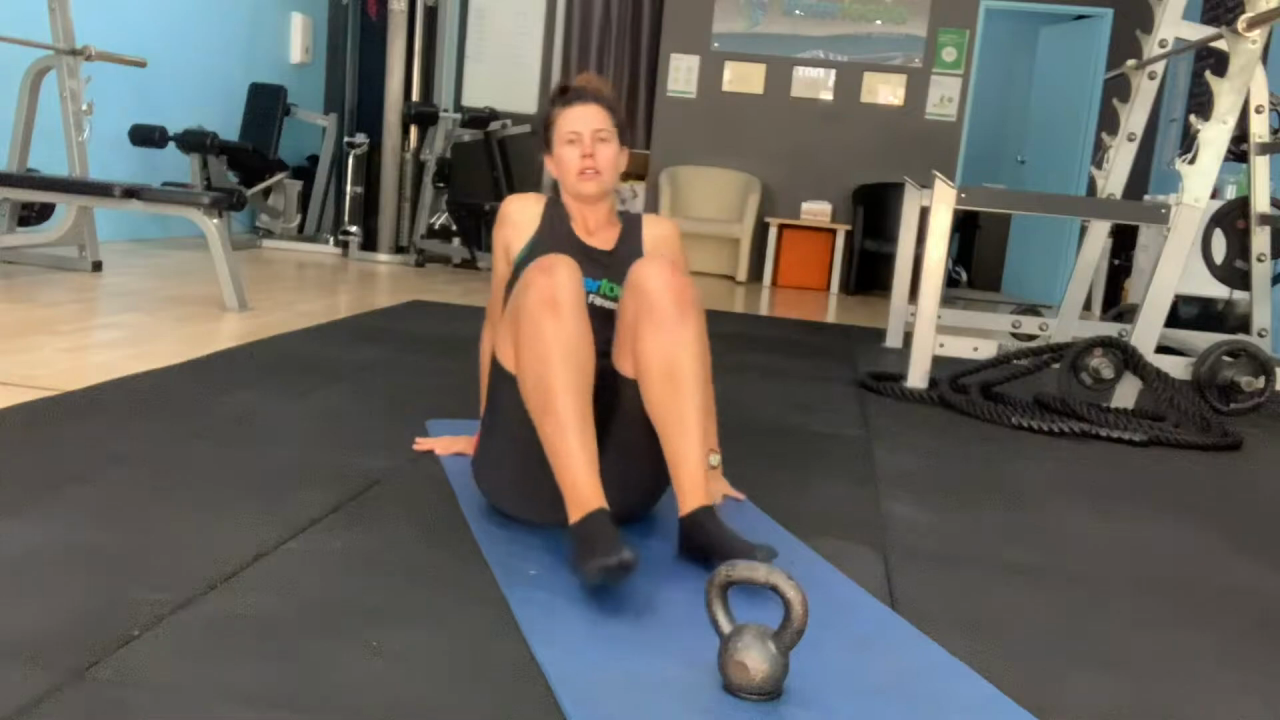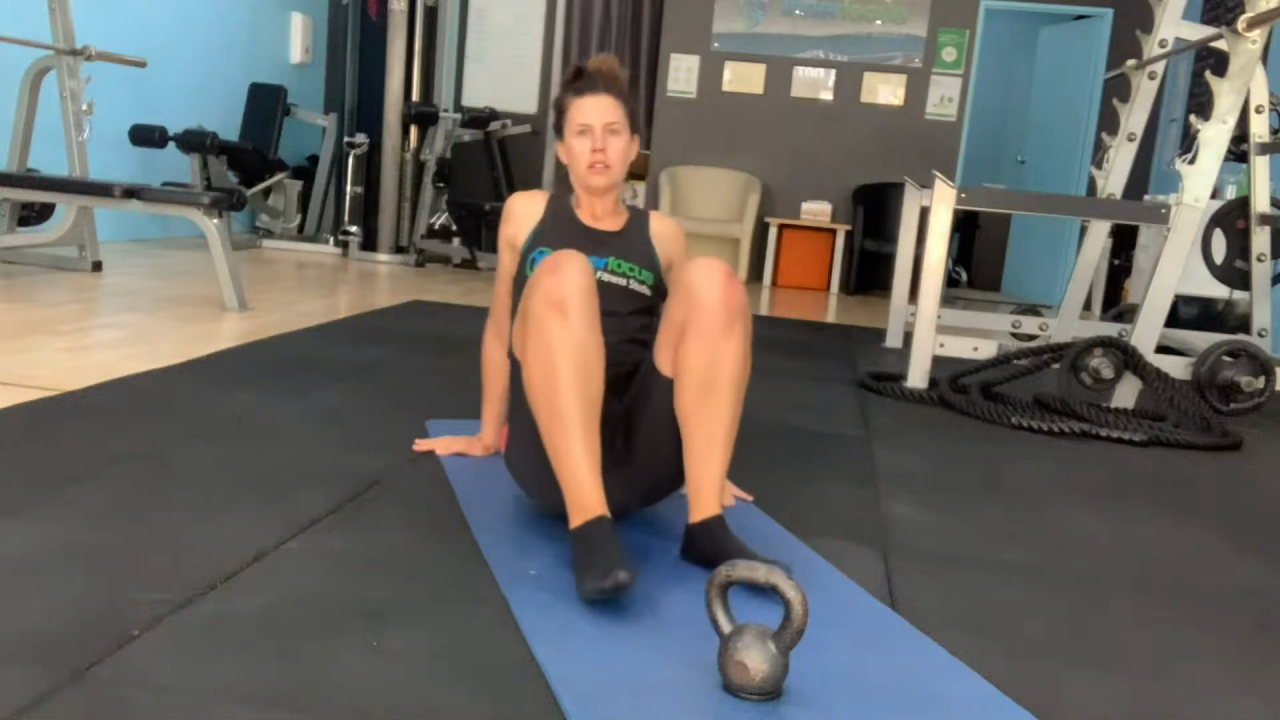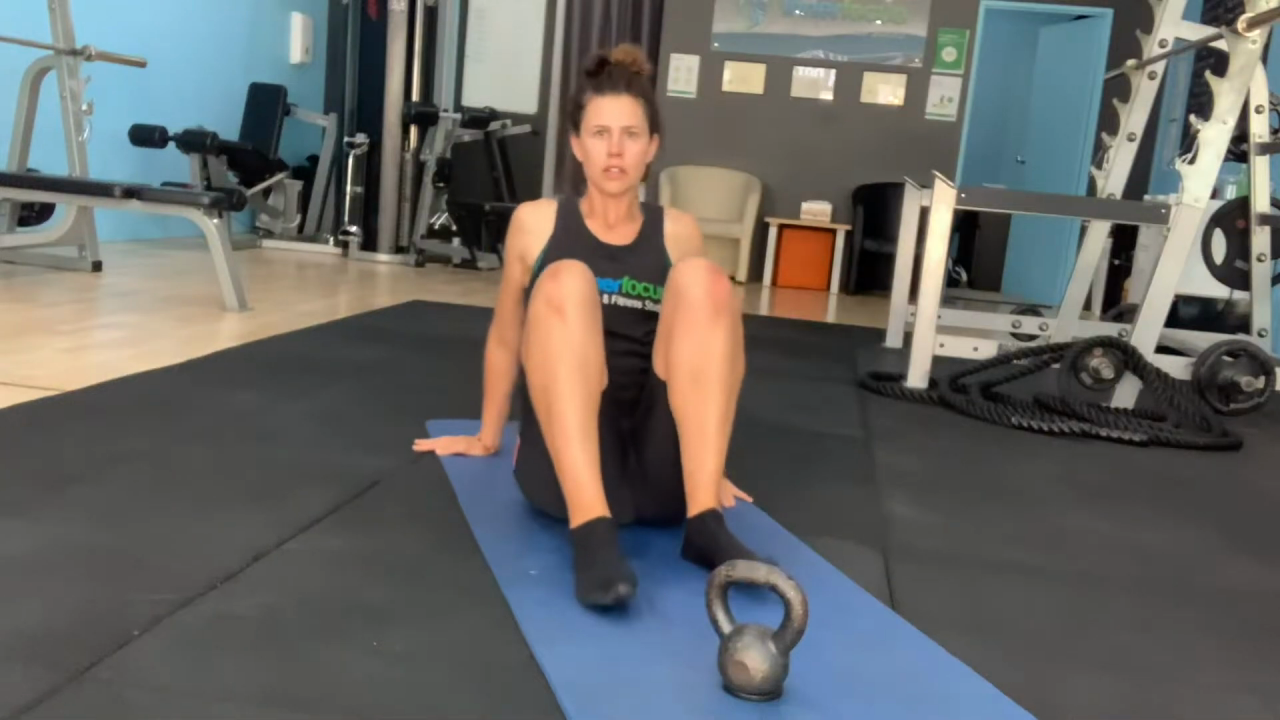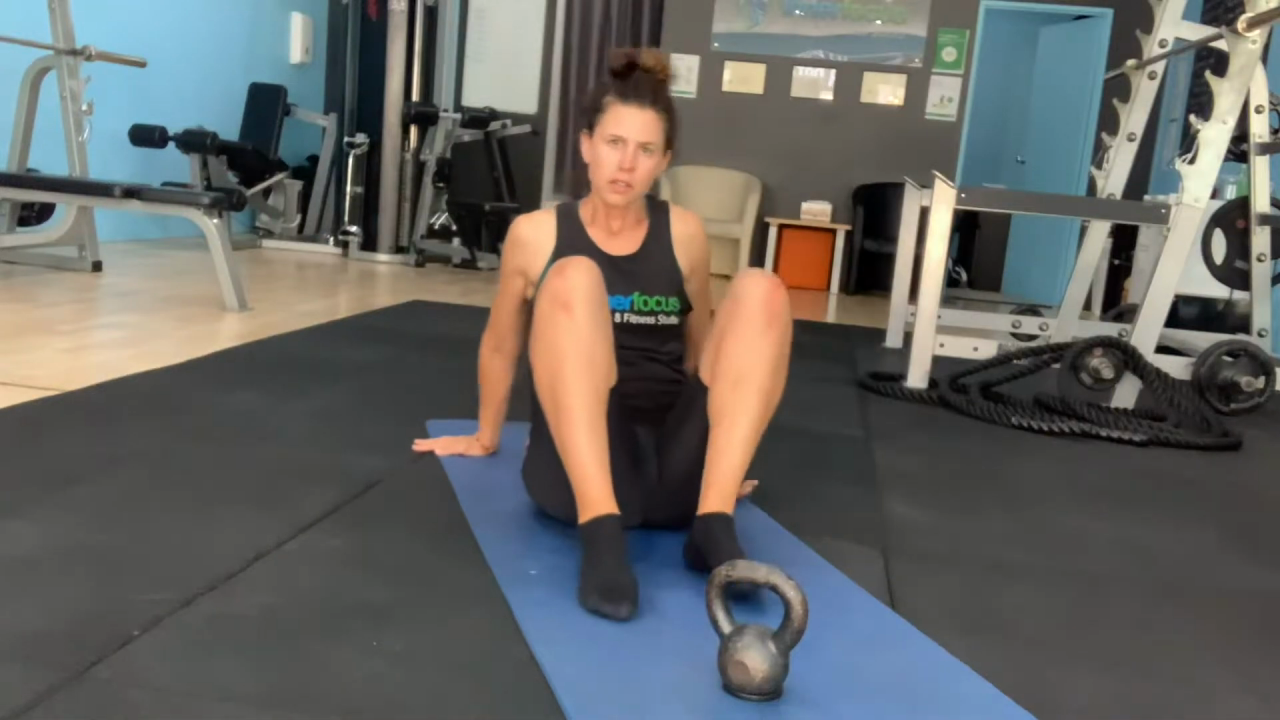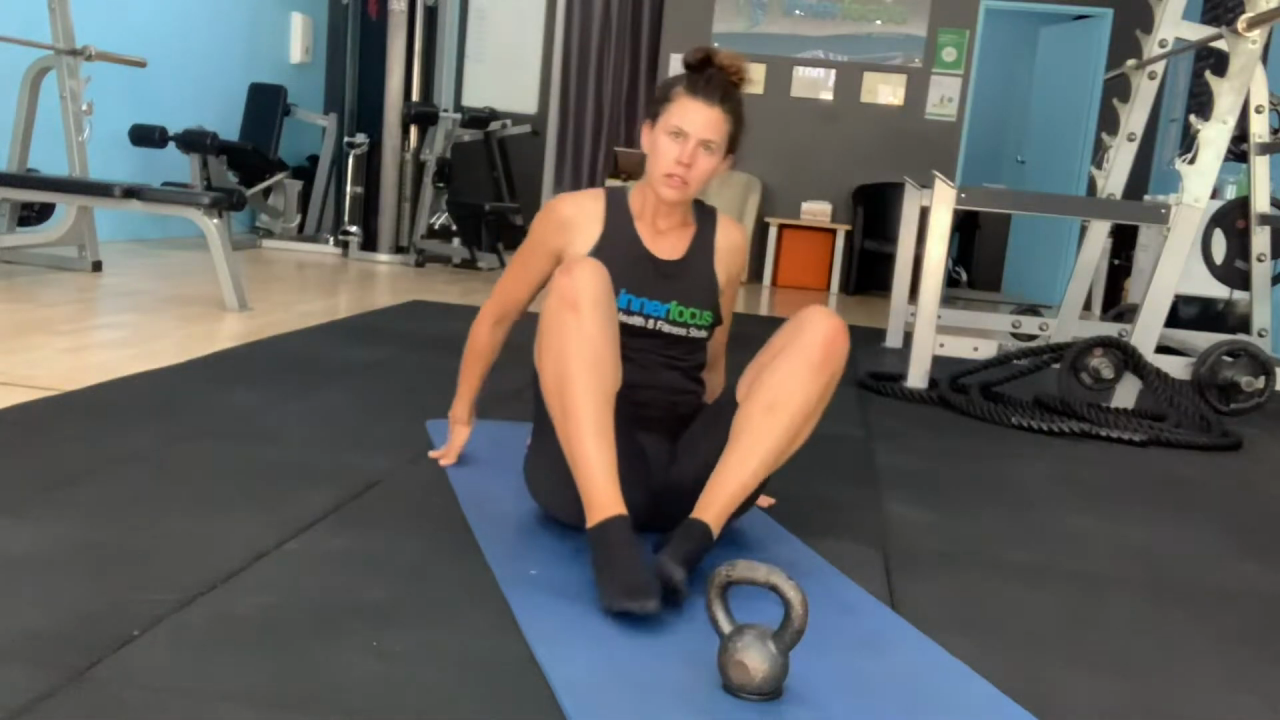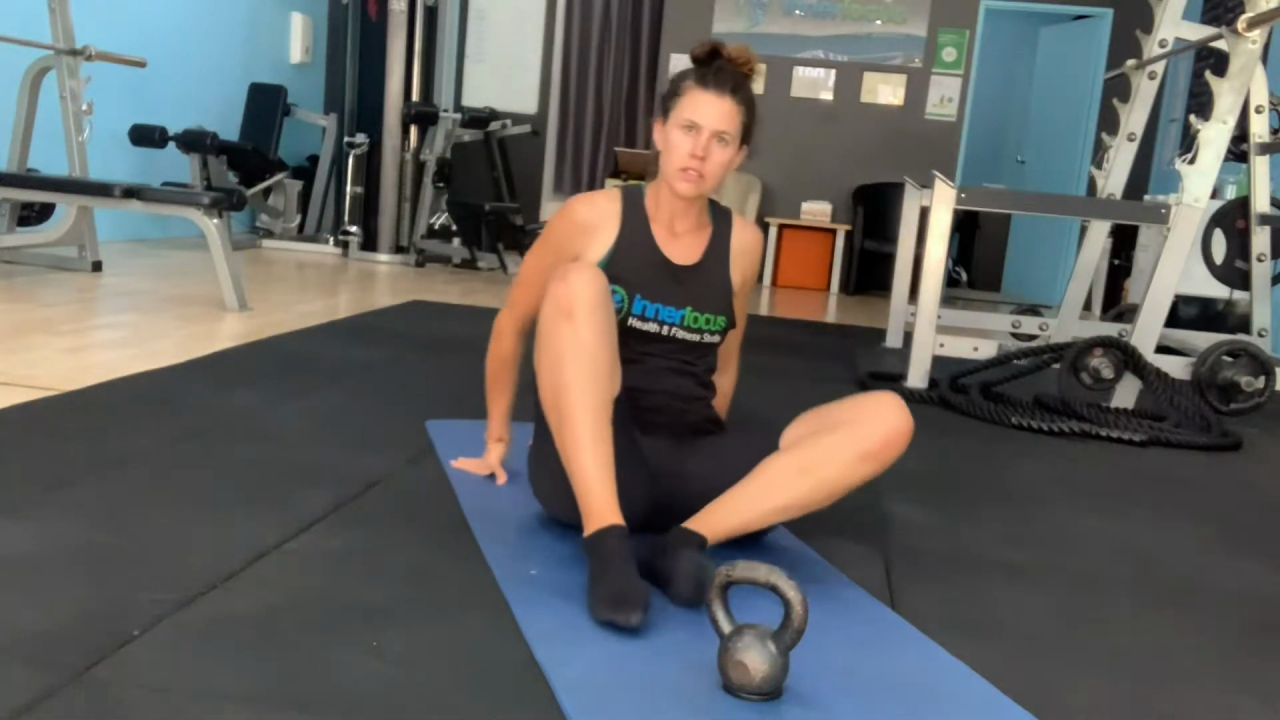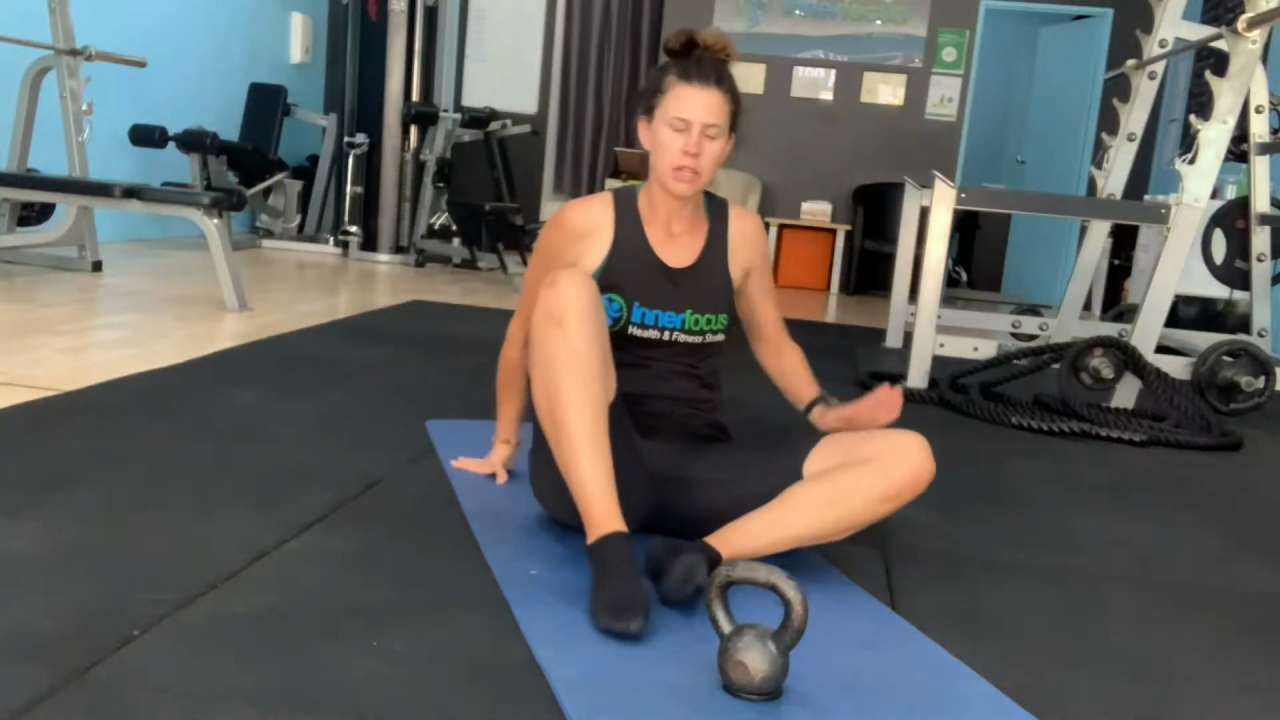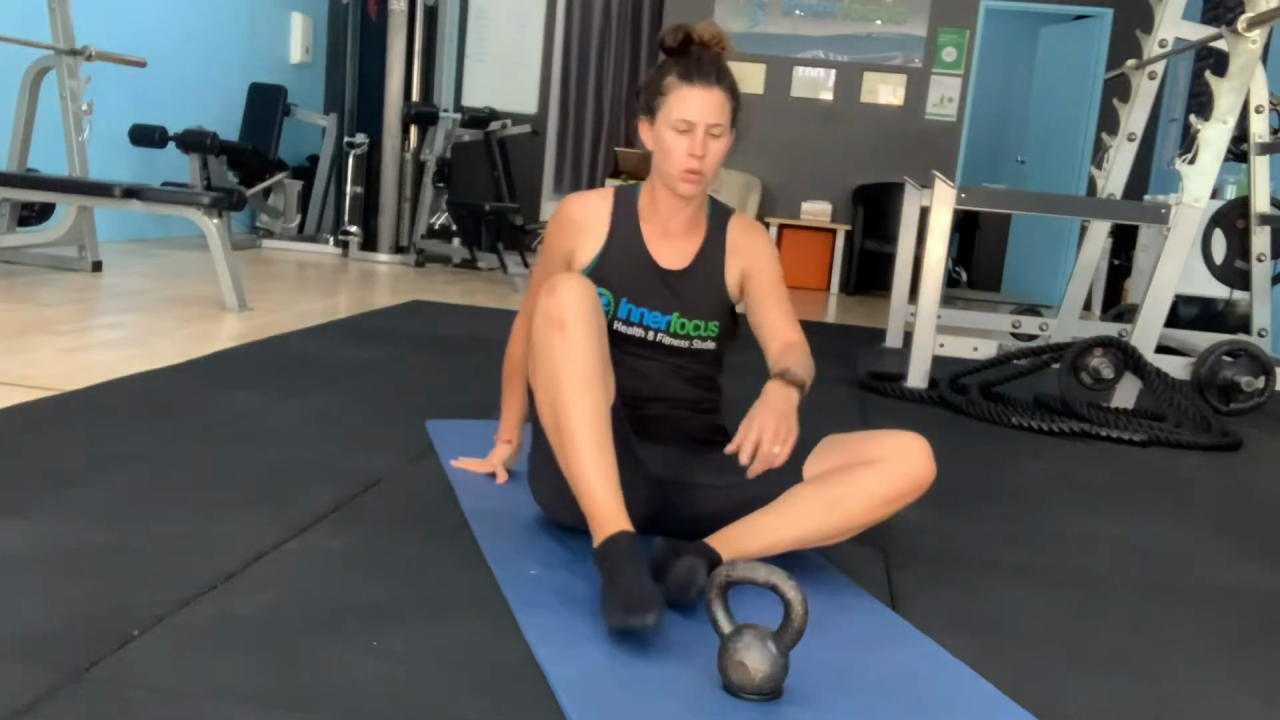
dt=0.3s
person 1, frame 1
left shoulder: (656, 236)
right shoulder: (521, 215)
left elbow: (683, 350)
left wrist: (706, 462)
right wrist: (483, 434)
left hip: (624, 474)
right hip: (528, 469)
left knee: (659, 278)
right knee: (551, 276)
left ankle: (698, 517)
right ankle: (588, 521)
person 1, frame 2
left shoulder: (662, 233)
right shoulder: (527, 211)
left elbow: (697, 332)
right elbow: (500, 326)
left wrist: (705, 464)
right wrist: (488, 434)
left hip: (644, 459)
right hip: (554, 456)
left knee: (714, 280)
right knee: (563, 273)
left ankle: (706, 524)
right ankle: (588, 525)
person 1, frame 3
left shoulder: (679, 233)
right shoulder: (536, 223)
right elbow: (505, 339)
left wrist: (708, 468)
right wrist: (487, 437)
left hip: (663, 465)
right hip: (569, 463)
left knee: (705, 279)
right knee: (566, 281)
left ankle: (704, 521)
right ankle: (591, 529)
person 1, frame 4
left shoulder: (685, 233)
right shoulder: (534, 234)
right elbow: (501, 345)
left wrist: (719, 460)
right wrist: (486, 437)
left hip: (676, 467)
right hip: (580, 468)
left knee: (760, 289)
right knee: (575, 277)
left ankle: (713, 524)
right ankle: (599, 528)
person 1, frame 5
left shoulder: (728, 241)
right shoulder: (576, 217)
right elbow: (496, 316)
right wrist: (461, 418)
left hip: (682, 466)
right hip: (580, 465)
left knee: (822, 331)
right knee: (584, 278)
left ankle: (695, 529)
right ankle: (608, 531)
person 1, frame 6
left shoulder: (743, 242)
right shoulder: (594, 217)
right elbow: (512, 324)
right wrist: (497, 440)
left hip: (690, 466)
right hip: (587, 466)
left knee: (889, 417)
right knee: (580, 281)
left ankle: (690, 538)
right ankle: (606, 539)
person 1, frame 7
left shoulder: (742, 232)
right shoulder: (585, 223)
left elbow: (772, 339)
right elbow: (523, 336)
left wrist: (820, 407)
right wrist: (505, 440)
left hip: (698, 469)
right hip: (591, 471)
left knee: (908, 459)
right knee: (566, 290)
left ankle: (705, 551)
right ankle: (609, 547)
person 1, frame 8
left shoulder: (745, 241)
right shoulder: (585, 216)
left elbow: (789, 348)
right elbow: (530, 328)
left wrist: (783, 389)
right wrist: (507, 439)
left hip: (697, 474)
right hip: (588, 472)
left knee: (910, 460)
right knee: (567, 294)
left ankle: (706, 553)
right ankle: (616, 547)
